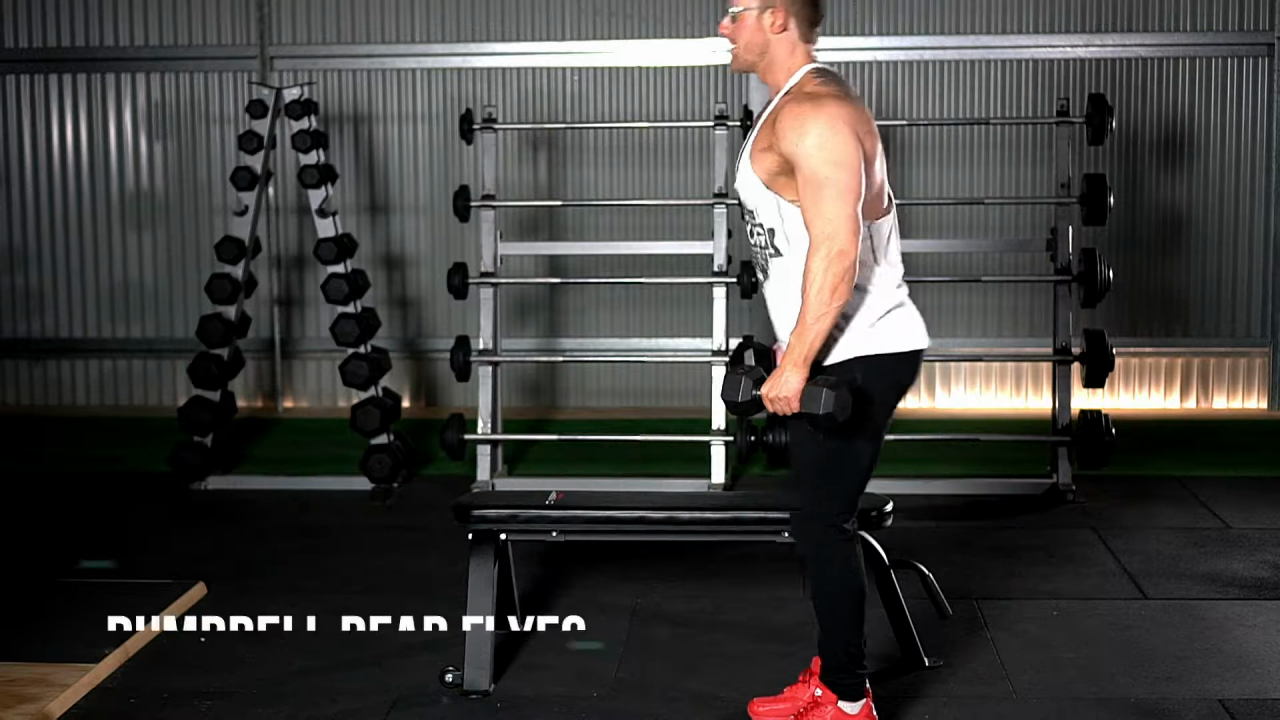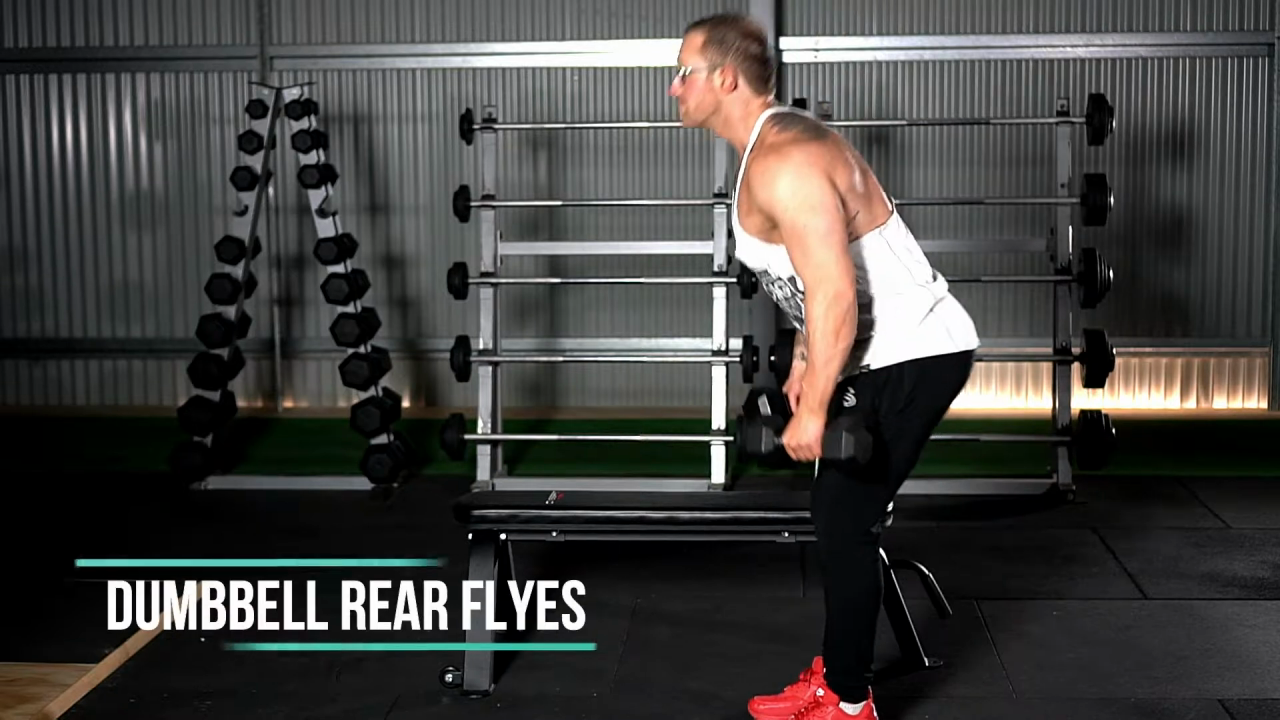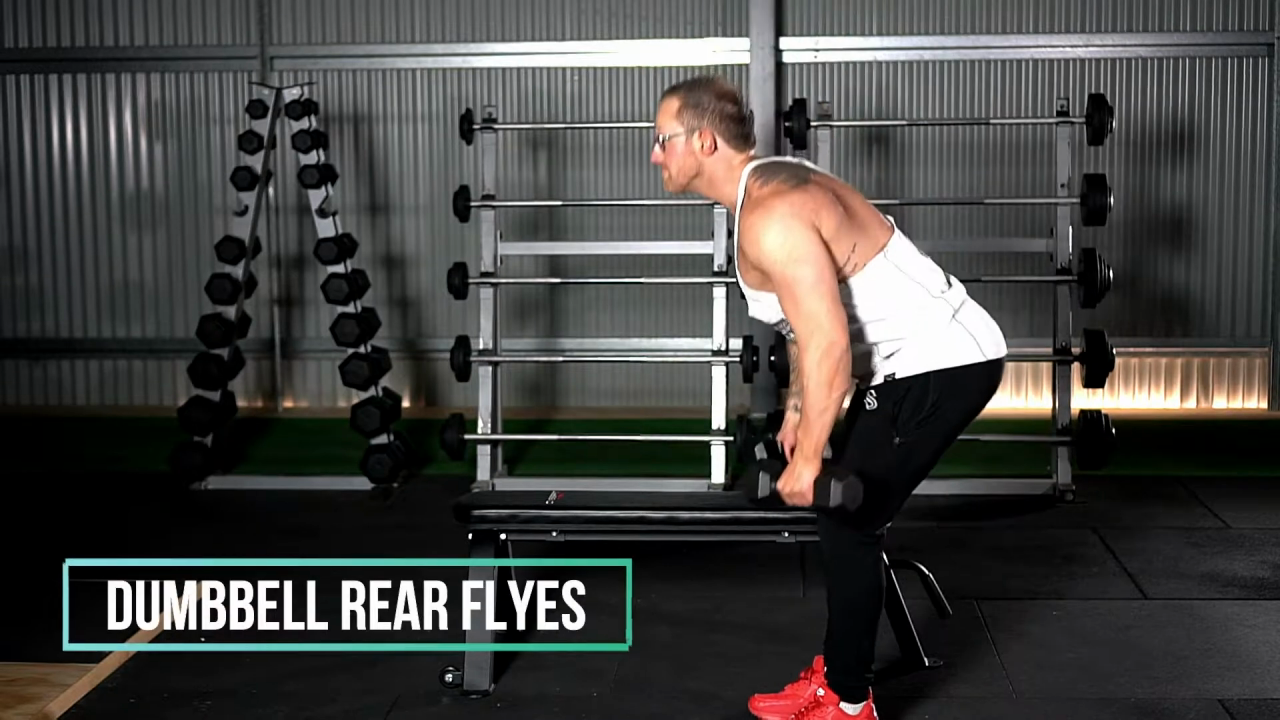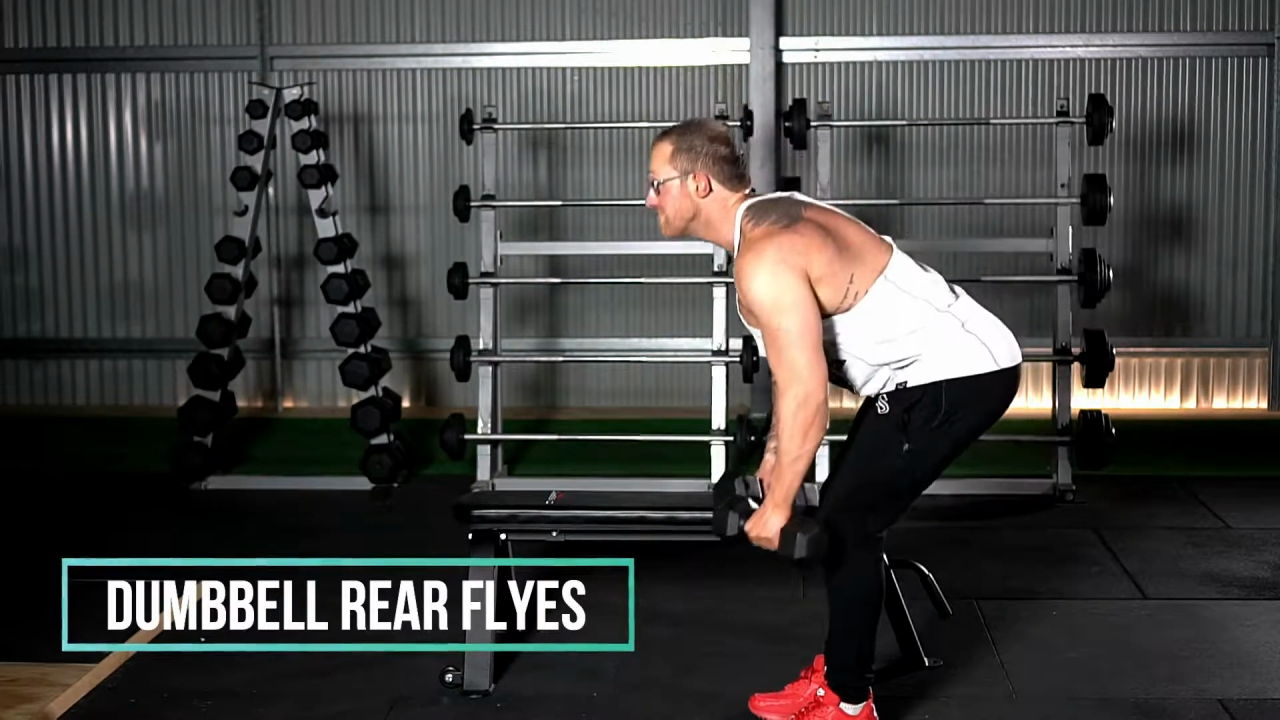
dt=0.4s
person 1, frame 1
left shoulder: (813, 112)
right shoulder: (804, 104)
left elbow: (838, 252)
left wrist: (795, 364)
right wrist: (797, 354)
left hip: (854, 357)
right hip: (844, 351)
left knee: (821, 523)
right knee: (822, 519)
person 1, frame 2
left shoulder: (782, 161)
right shoulder: (779, 145)
left elbow: (835, 294)
left wrist: (812, 410)
right wrist: (802, 368)
left hip: (911, 357)
right hip: (897, 351)
left knee: (845, 523)
right knee: (839, 517)
person 1, frame 3
left shoulder: (768, 216)
right shoulder: (772, 189)
left elbow: (829, 343)
right elbow: (815, 322)
left wrist: (808, 458)
right wrist: (796, 412)
left hip: (941, 365)
right hip: (929, 356)
left knee: (849, 522)
right knee: (845, 515)
person 1, frame 4
left shoulder: (764, 258)
right shoulder: (770, 223)
left elbow: (806, 392)
right elbow: (800, 367)
left wrist: (778, 504)
right wrist: (774, 455)
left hip: (956, 375)
right hip: (944, 364)
left knee: (847, 523)
right knee: (846, 513)
right ankle: (839, 672)
